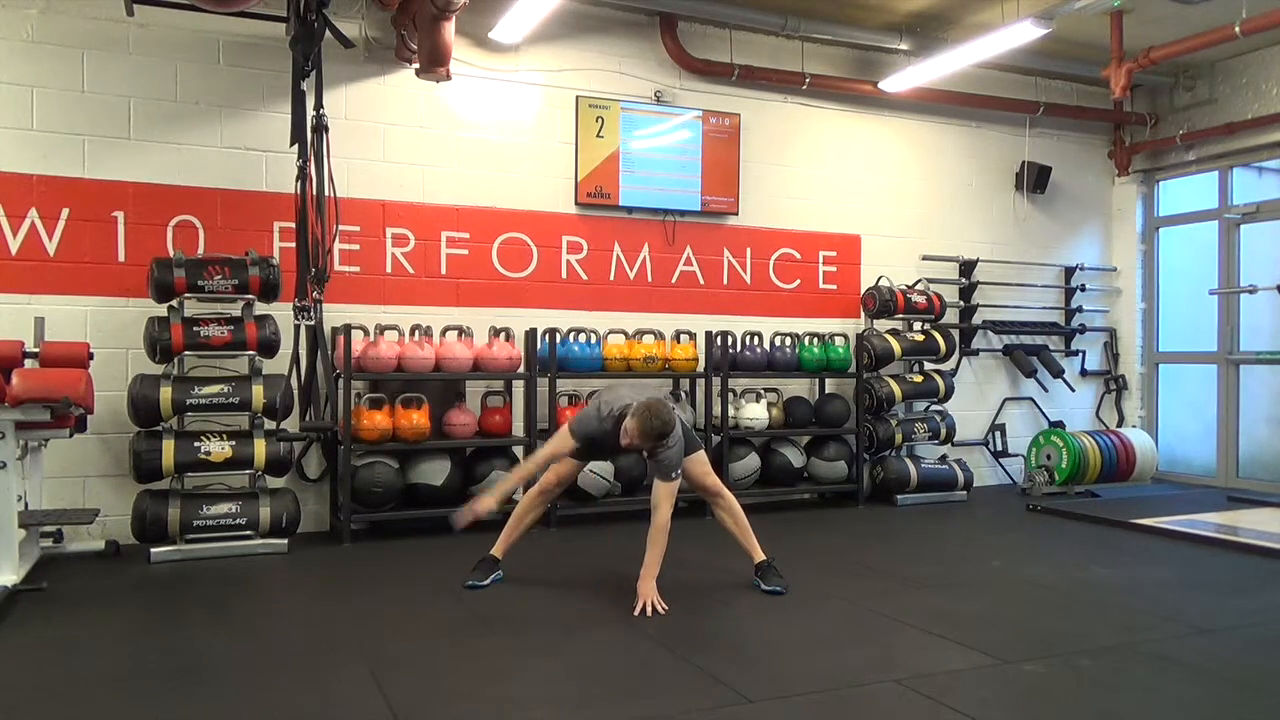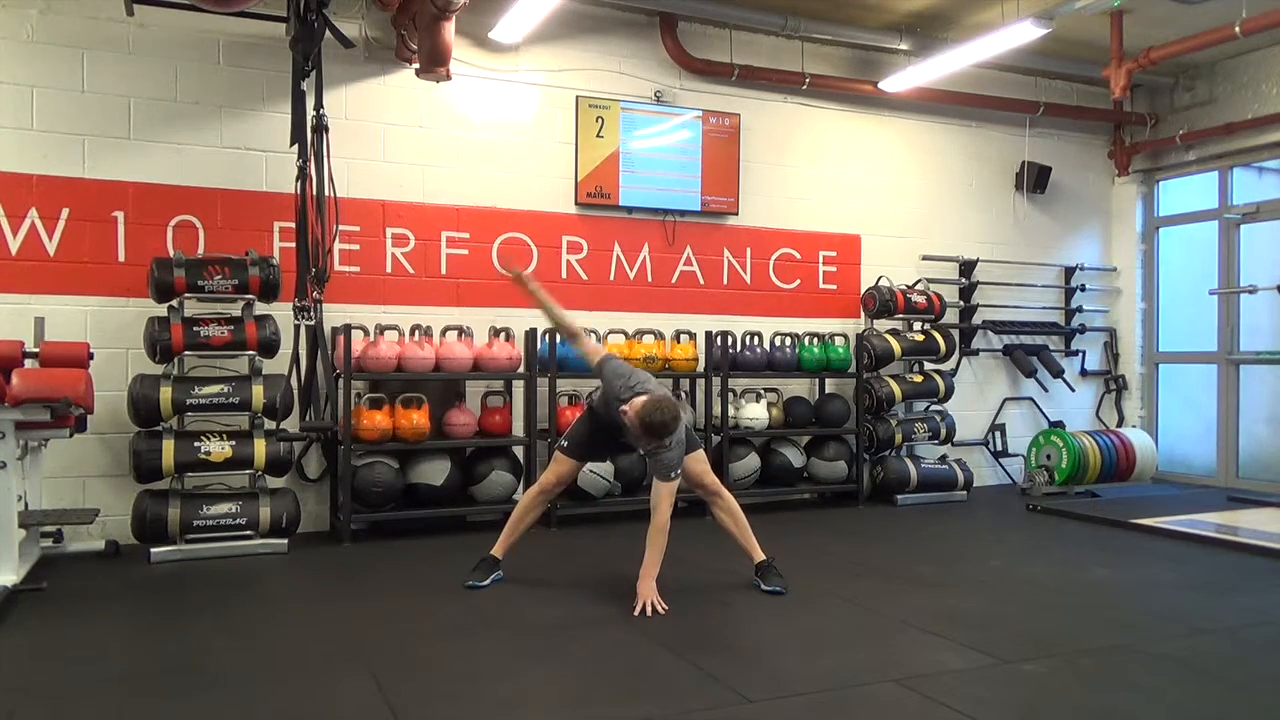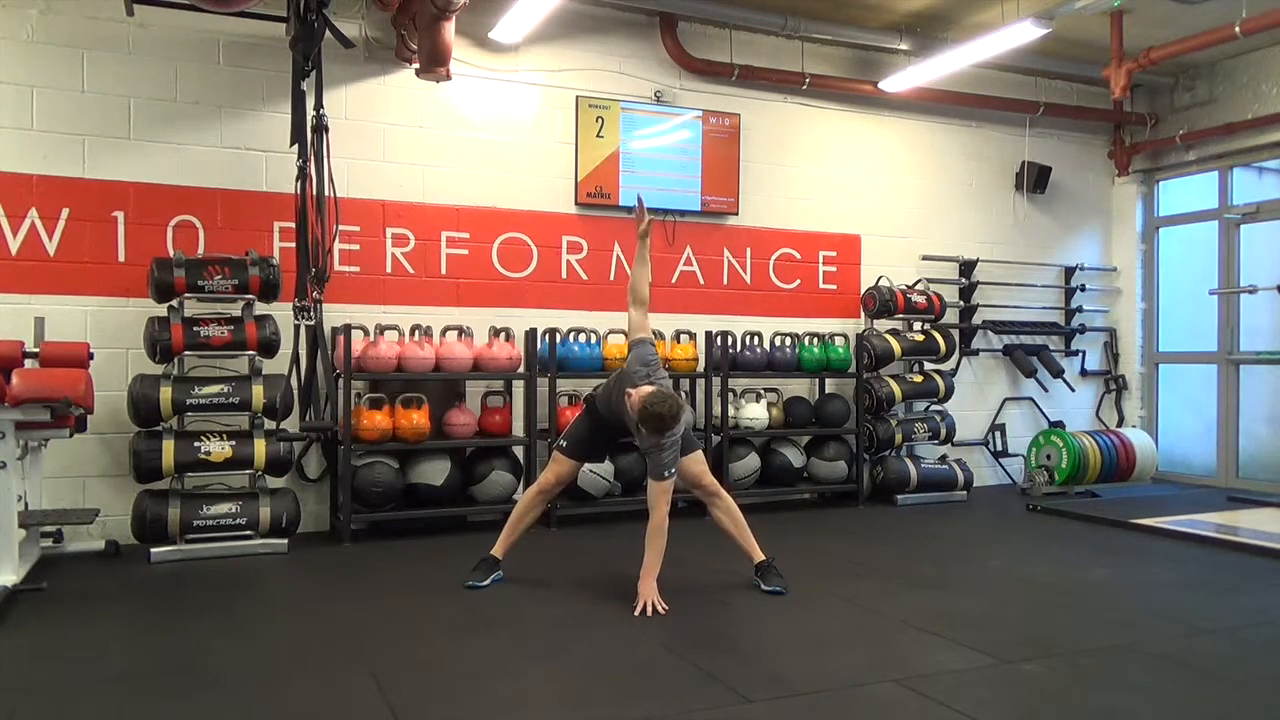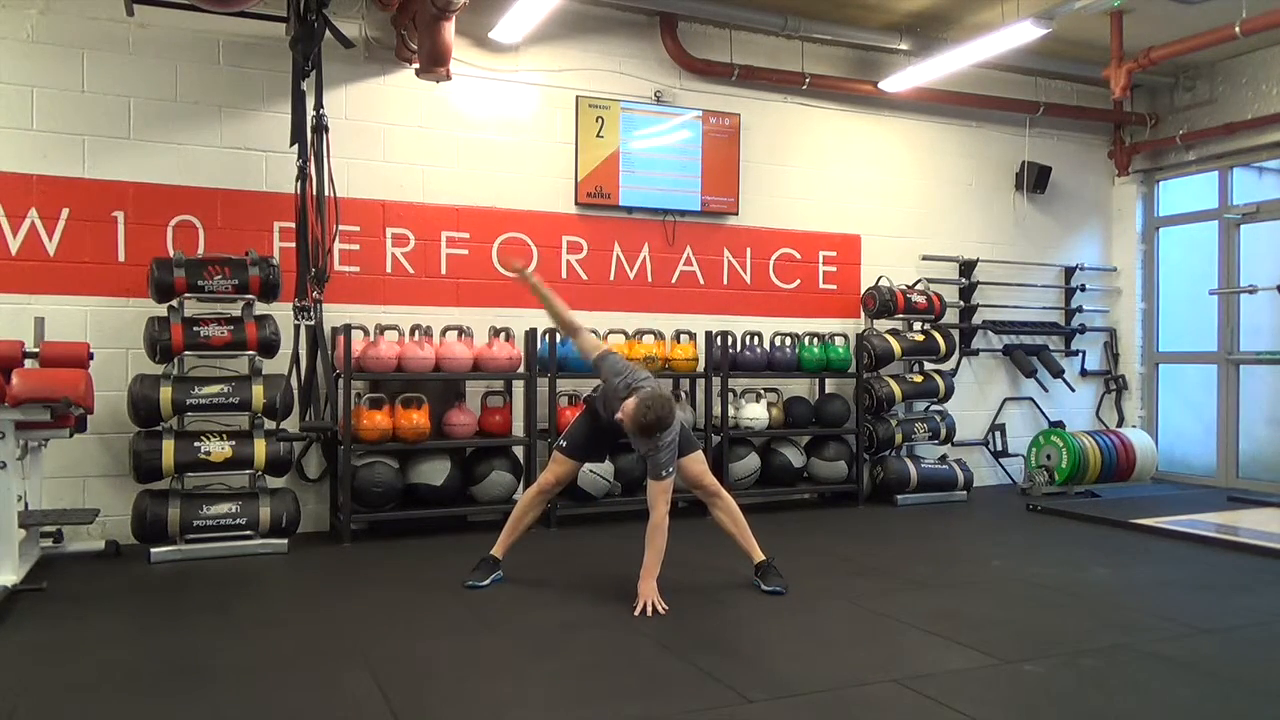
dt=0.4s
person 1, frame 1
left shoulder: (671, 444)
right shoulder: (605, 412)
left elbow: (661, 513)
right elbow: (548, 452)
left wrist: (647, 580)
right wrist: (496, 496)
left hip: (660, 427)
right hip: (603, 424)
left knee: (712, 487)
right knee: (551, 482)
left ankle: (762, 564)
right ankle: (493, 558)
person 1, frame 2
left shoulder: (667, 442)
right shoulder: (626, 381)
left elbow: (660, 515)
right elbow: (578, 337)
left wrist: (647, 581)
right wrist: (532, 288)
left hip: (657, 431)
right hip: (601, 413)
left knee: (710, 489)
right knee: (548, 485)
left ankle: (763, 564)
right ankle: (494, 558)
person 1, frame 3
left shoulder: (664, 440)
right shoulder: (647, 370)
left elbow: (659, 512)
right elbow: (638, 305)
left wrist: (648, 581)
right wrist: (641, 242)
left hip: (654, 423)
right hip: (602, 410)
left knee: (708, 487)
right knee: (549, 483)
left ankle: (762, 564)
right ankle: (494, 559)
person 1, frame 4
left shoulder: (663, 441)
right shoulder: (624, 375)
left elbow: (659, 512)
right elbow: (575, 328)
left wrist: (649, 577)
right wrist: (532, 280)
left hip: (659, 436)
right hip: (600, 413)
left knee: (709, 489)
right knee: (548, 484)
left ankle: (761, 564)
right ankle: (492, 561)
